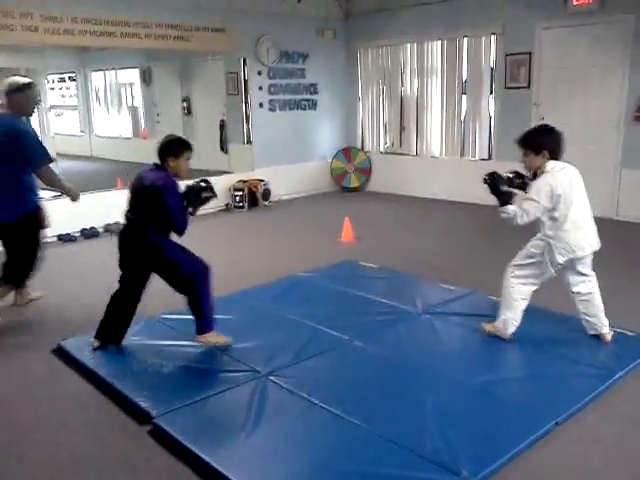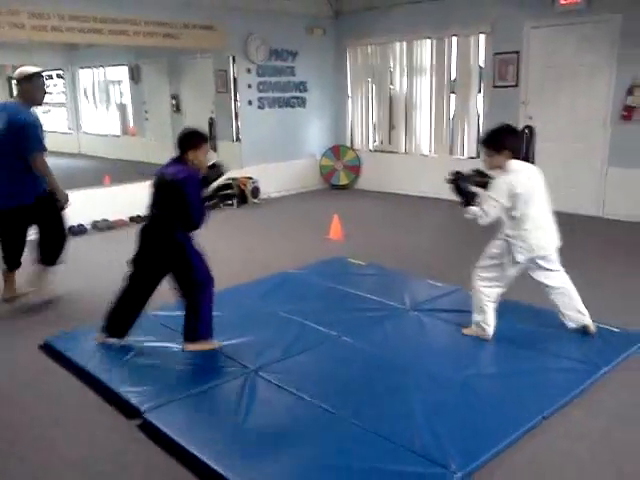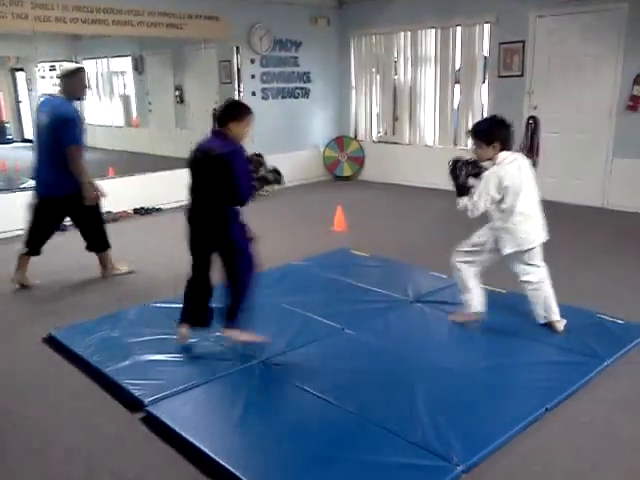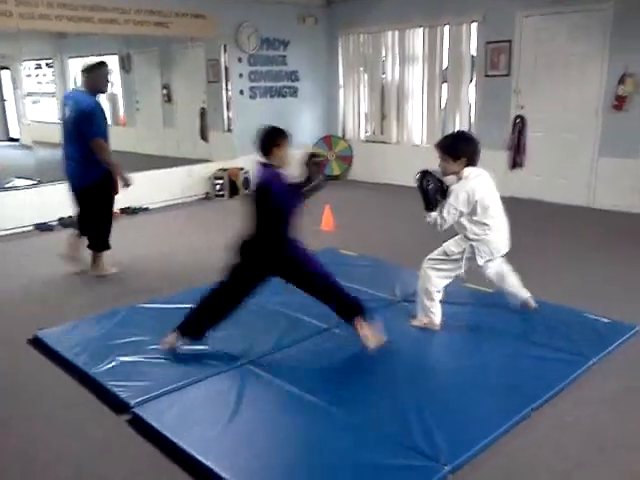
dt=0.2s
person 1, frame 1
right shoulder: (21, 131)
right elbow: (44, 173)
right wrist: (67, 190)
right hip: (20, 206)
right knee: (24, 258)
left ankle: (21, 292)
person 1, frame 2
right shoulder: (27, 119)
right elbow: (37, 161)
right wrist: (57, 190)
right hip: (31, 190)
right knee: (54, 230)
right ankle: (40, 278)
person 1, frame 3
left shoulder: (45, 104)
right shoulder: (69, 114)
right elbow: (74, 155)
right wrist: (86, 186)
left hip: (45, 181)
right hip: (67, 184)
left knee: (42, 227)
right knee: (92, 221)
left ankle: (20, 272)
right ankle: (107, 266)
person 1, frame 4
left shoulder: (71, 97)
right shoulder: (90, 106)
right elbow: (98, 146)
right wrist: (118, 172)
left hip: (76, 169)
right hip: (93, 172)
left knee: (87, 213)
right knee: (100, 216)
left ankle: (73, 248)
right ankle: (98, 264)
person 2, frame 1
left shoulder: (144, 177)
right shoulder: (165, 184)
right elbow: (178, 226)
left wrist: (183, 200)
right wrist: (187, 206)
left hip: (132, 241)
right hip: (152, 244)
left knee: (129, 288)
right knee: (196, 275)
left ankle: (105, 336)
right ankle: (206, 331)
person 2, frame 2
left shoulder: (166, 171)
right shoulder: (189, 177)
right elbow: (193, 220)
left wrist: (202, 181)
right wrist: (207, 200)
left hip: (151, 236)
right hip: (173, 240)
left knee: (138, 283)
right knee: (200, 283)
left ankle: (111, 331)
right ankle: (197, 338)
person 2, frame 3
left shoulder: (202, 148)
right shoulder: (233, 151)
right elbow: (242, 196)
right wrist: (253, 181)
left hip: (198, 215)
right hip: (220, 218)
left knee: (200, 271)
right knee: (240, 270)
left ankle: (189, 322)
right ankle: (233, 324)
person 2, frame 4
left shoulder: (265, 177)
right shoulder: (271, 181)
left elbow: (287, 194)
right elbow: (283, 212)
left wrist: (309, 181)
right wrist: (307, 188)
left hip: (258, 247)
right hip: (278, 247)
left knee: (228, 290)
right knee: (322, 284)
left ankle: (181, 333)
right ankle: (360, 323)
person 3, frame 1
left shoulder: (544, 183)
right shoulder: (571, 172)
left elbow: (521, 216)
left wrist: (502, 194)
right wrist: (527, 186)
left hip: (556, 243)
right hip: (582, 239)
left knee: (517, 276)
right knee: (584, 283)
left ankle: (504, 326)
right ankle: (601, 329)
person 3, frame 2
left shoulder: (504, 182)
right shoulder: (532, 171)
left elbow: (483, 216)
left wrist: (466, 196)
right wrist: (486, 187)
left hip: (517, 242)
right hip: (543, 239)
left knee: (484, 278)
right knee: (555, 278)
left ankle: (483, 327)
right ankle: (581, 320)
person 3, frame 3
left shoulder: (494, 174)
right shoulder: (521, 162)
left elbow: (474, 208)
right wrist: (482, 173)
left hip: (505, 233)
right hip: (530, 230)
left knee: (462, 259)
right knee: (534, 274)
left ankle: (471, 309)
right ankle: (552, 318)
person 3, frame 4
left shoulder: (463, 188)
right shoulder: (480, 175)
left elbow: (442, 222)
left hip: (477, 243)
right hip: (494, 237)
left knee: (431, 267)
right knee: (496, 267)
left ankle: (429, 317)
right ankle: (524, 298)
